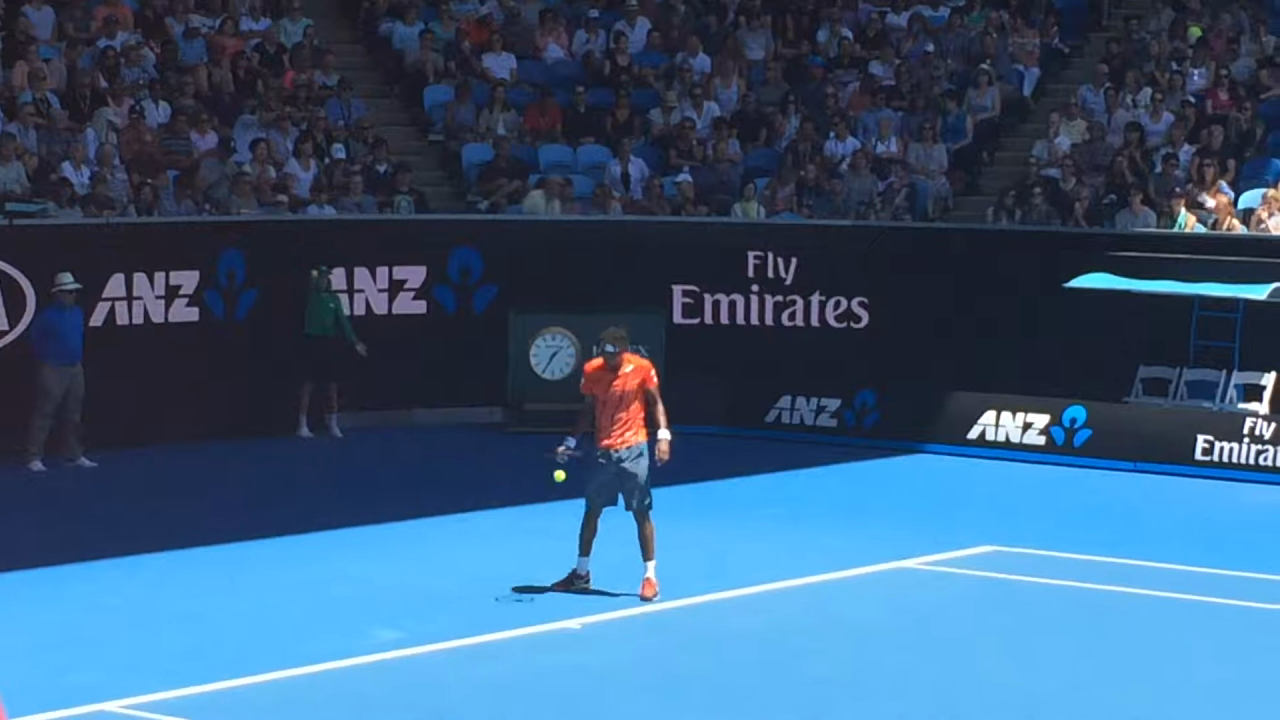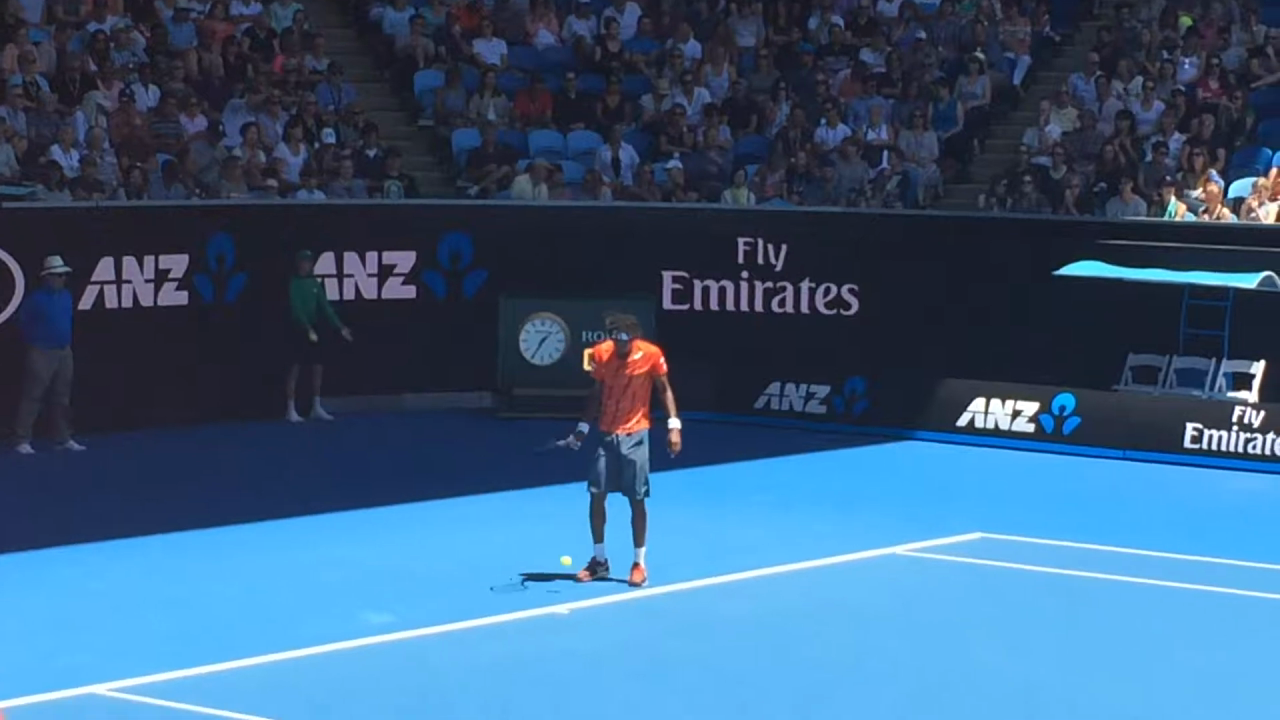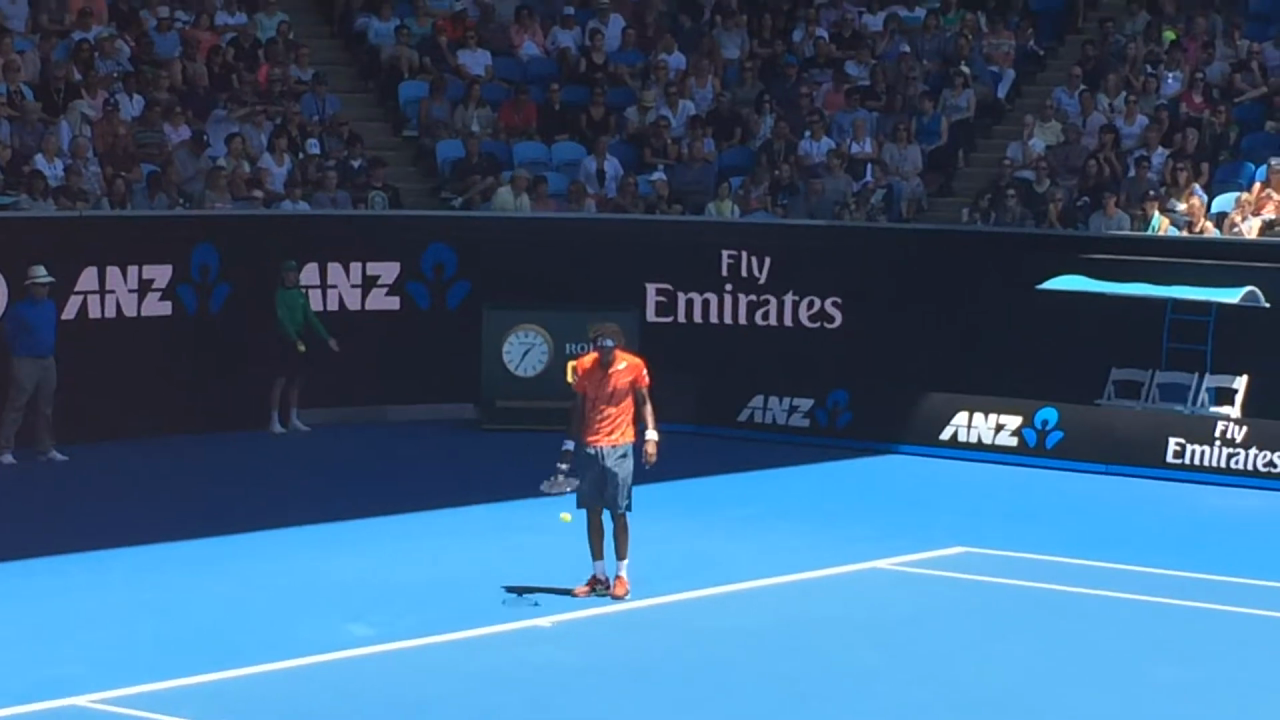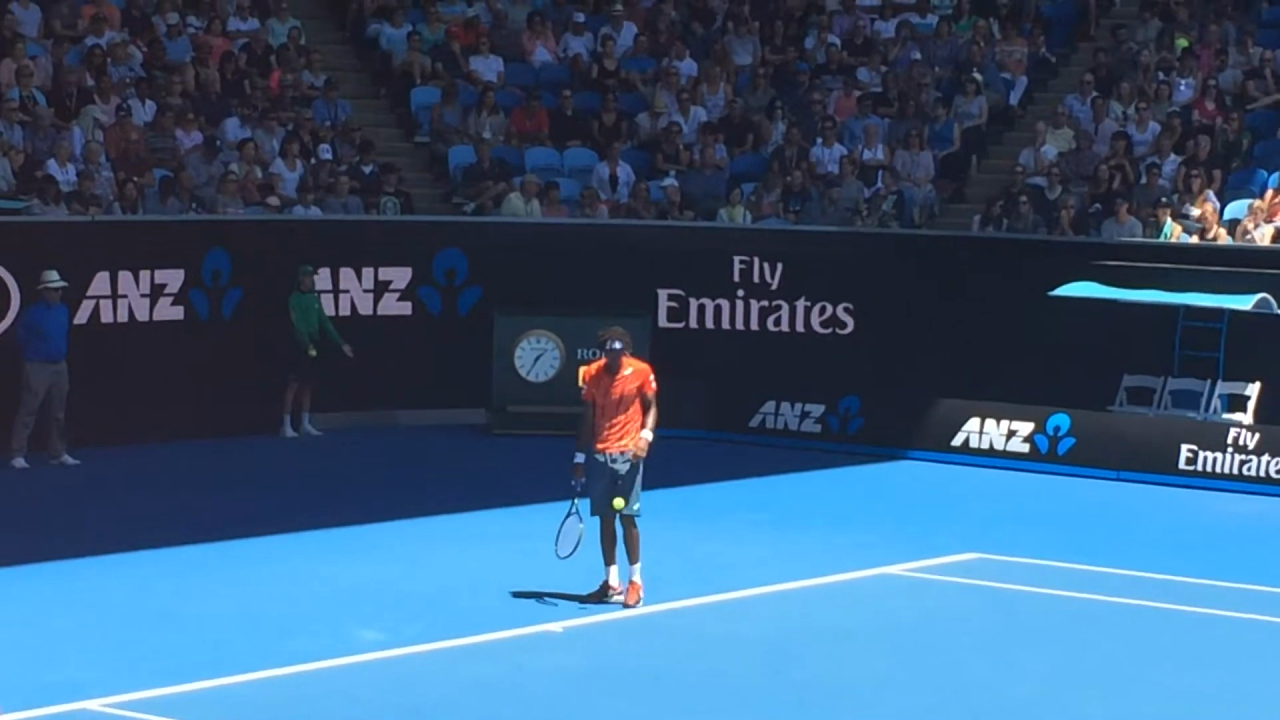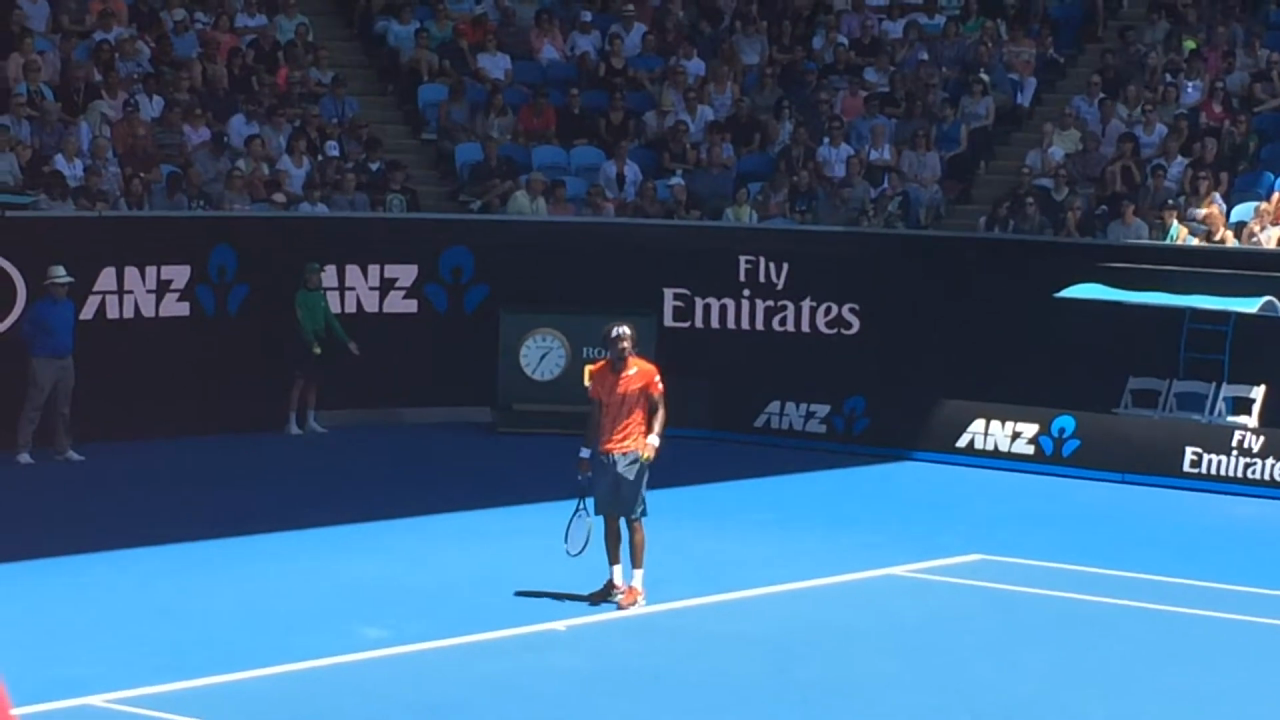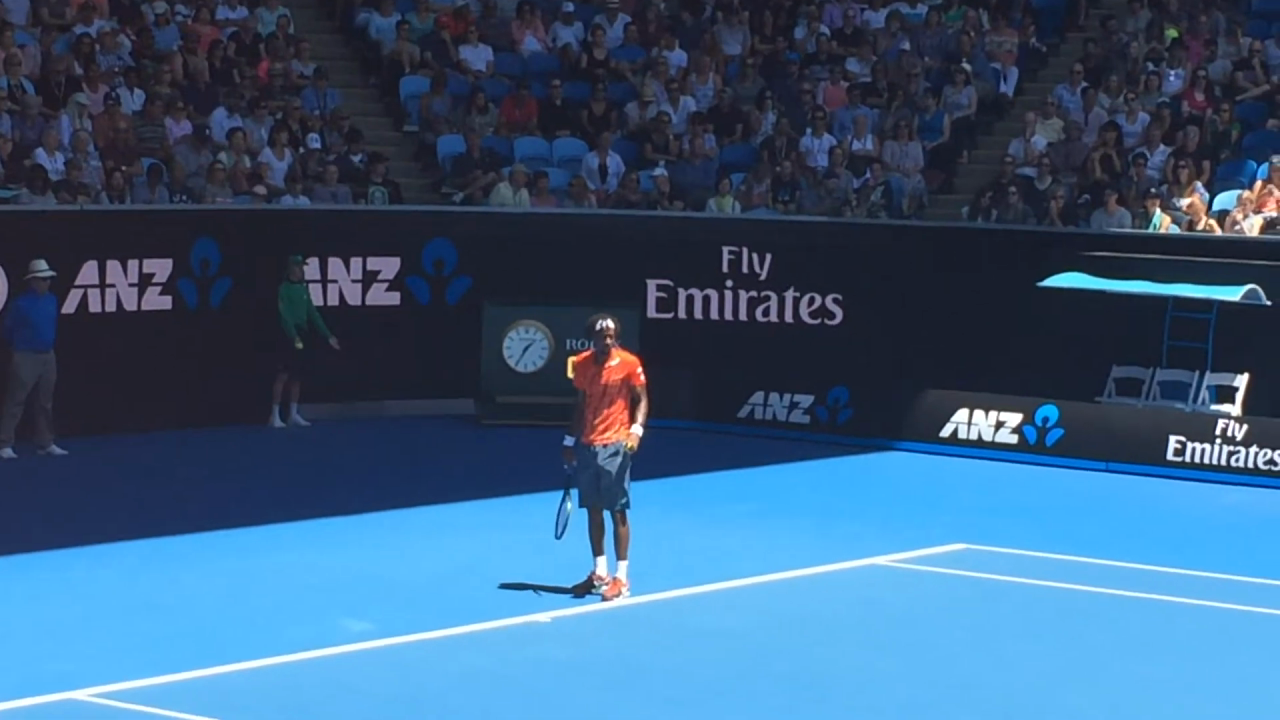
dt=0.3s
person 1, frame 1
left shoulder: (642, 368)
right shoulder: (591, 370)
left elbow: (656, 402)
right elbow: (588, 410)
left wrist: (663, 435)
right wrist: (570, 442)
left hip: (634, 449)
right hip: (604, 450)
left knee: (641, 514)
right knee: (592, 510)
left ankle: (650, 577)
right ankle: (581, 573)
person 1, frame 2
left shoulder: (651, 355)
right shoulder: (600, 353)
left elbow: (665, 390)
right elbow: (597, 393)
left wrist: (674, 424)
right wrist: (583, 427)
left hip: (635, 436)
right hip: (607, 435)
left knee: (636, 499)
right knee: (596, 495)
left ankle: (639, 562)
right ankle: (599, 560)
person 1, frame 3
left shoulder: (634, 366)
right shoulder: (582, 366)
left elbow: (645, 402)
right elbow: (579, 408)
left wrist: (651, 436)
right wrist: (569, 444)
left hip: (620, 448)
right hip: (589, 448)
left knee: (618, 513)
right knee: (592, 512)
left ankle: (621, 575)
right ankle: (599, 576)
person 1, frame 4
left shoulder: (642, 372)
right shoulder: (591, 374)
left elbow: (651, 407)
right elbow: (588, 418)
left wrist: (646, 436)
right wrist: (580, 458)
left hip: (628, 453)
right hip: (599, 455)
left knee: (627, 516)
right knee: (605, 518)
left ankle: (635, 580)
right ankle: (612, 583)
person 1, frame 5
left shoulder: (647, 372)
right shoulder: (597, 373)
left elbow: (659, 409)
right elbow: (595, 415)
left wrist: (653, 440)
right wrist: (585, 453)
left hip: (632, 455)
right hip: (603, 454)
left knee: (633, 519)
right knee: (609, 518)
left ankle: (636, 587)
right ankle: (615, 582)
person 1, frame 6
left shoulder: (629, 363)
right shoulder: (581, 364)
left elbow: (642, 401)
left wrist: (636, 430)
right wrist: (570, 441)
left hip: (615, 446)
right hip: (586, 446)
left knee: (617, 511)
right knee: (592, 510)
left ankle: (621, 578)
right ankle: (599, 573)
person 2, frame 1
left shoulder: (78, 313)
right shoulder: (46, 315)
right elbow: (36, 340)
right wrist: (47, 359)
left hip: (75, 369)
right hip: (53, 370)
left knee: (73, 415)
right knee: (44, 414)
left ankle: (75, 455)
right ankle: (34, 457)
person 2, frame 2
left shoulder: (67, 296)
right shoulder: (36, 299)
right elbow: (25, 323)
right wrist: (36, 342)
left hip: (64, 352)
right hip: (42, 353)
left knee: (62, 398)
right knee: (33, 397)
left ankle: (64, 439)
right ankle: (23, 441)
person 2, frame 3
left shoulder: (51, 306)
right shoulder: (19, 308)
right wrist: (20, 350)
left hip: (48, 362)
right hip: (25, 363)
left knee: (45, 409)
left ankle: (46, 449)
person 2, frame 4
left shoulder: (63, 311)
right shoulder: (32, 313)
right elbow: (21, 337)
right wrist: (32, 356)
left hip: (60, 366)
right hip: (37, 367)
left knee: (58, 412)
right knee: (28, 411)
left ankle: (58, 453)
right ankle: (17, 455)
person 2, frame 5
left shoulder: (70, 306)
right shoulder: (38, 308)
right elbow: (27, 332)
right wrist: (38, 351)
left hip: (66, 362)
right hip: (43, 363)
left knee: (64, 408)
right knee: (34, 407)
left ankle: (63, 449)
right ankle: (23, 450)
person 2, frame 6
left shoulder: (52, 300)
right shoulder: (21, 302)
right wrist: (19, 346)
left hip: (48, 356)
right hip: (25, 357)
left knee: (45, 403)
left ankle: (46, 443)
person 3, frame 1
left shoulder: (334, 299)
right shoulder: (312, 296)
left elbow: (343, 322)
right elbow: (310, 291)
left wrist: (355, 342)
right wrist: (313, 281)
left hip: (331, 343)
right hip: (313, 342)
left knee: (332, 385)
right knee: (308, 385)
left ankle: (333, 426)
right ankle: (303, 426)
person 3, frame 2
left shoulder: (315, 283)
right shoulder: (294, 283)
left elbow: (325, 307)
right elbow: (296, 308)
left wrist: (340, 327)
right wrist: (308, 329)
left hip: (314, 329)
right hip: (299, 330)
left knee: (318, 368)
right knee: (294, 370)
left ankle: (316, 408)
right ankle: (291, 410)
person 3, frame 3
left shoulder: (300, 294)
right shoulder: (280, 294)
left elbow: (311, 318)
right elbow: (284, 320)
left wrist: (327, 338)
right wrist: (295, 340)
left hip: (299, 341)
right hip: (285, 341)
left knee: (296, 380)
right knee: (280, 380)
left ankle: (293, 420)
right ankle: (274, 421)
person 3, frame 4
left shoulder: (314, 298)
right shoulder: (295, 299)
left elbow: (325, 323)
right elbow: (298, 325)
left wrist: (341, 343)
right wrist: (307, 345)
left hip: (313, 346)
right hip: (299, 346)
left knee: (308, 385)
right knee: (294, 384)
left ankle: (305, 424)
right ankle: (286, 426)
person 3, frame 5
left shoulder: (321, 296)
right shoulder: (301, 296)
left elbow: (331, 321)
right elbow: (304, 323)
left wrist: (347, 341)
right wrist: (312, 343)
left hip: (320, 343)
right hip: (306, 344)
left knee: (313, 382)
right knee: (300, 382)
left ankle: (310, 422)
right ankle: (292, 423)
person 3, frame 6
left shoulder: (303, 289)
right shoulder: (284, 289)
left elbow: (313, 314)
right elbow: (285, 317)
left wrist: (328, 336)
right wrist: (294, 338)
left hip: (303, 336)
right hip: (288, 337)
left knee: (297, 376)
right knee: (283, 375)
left ankle: (293, 415)
right ankle: (275, 416)
